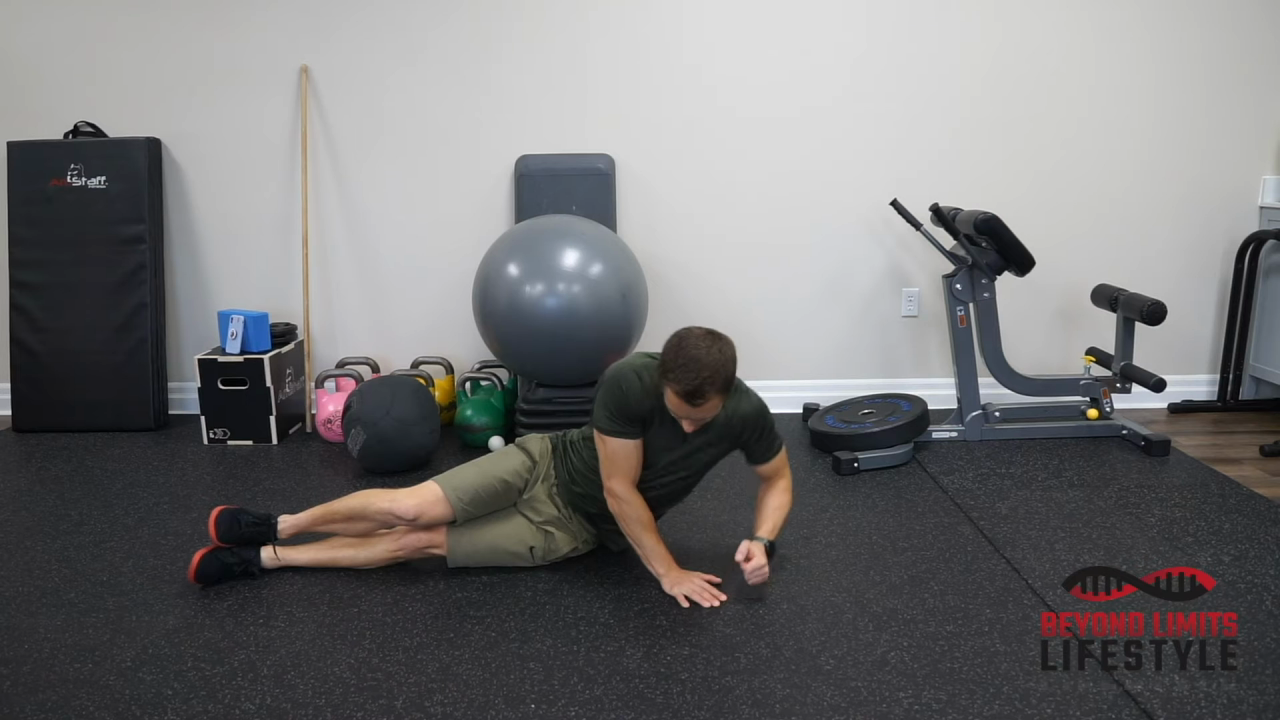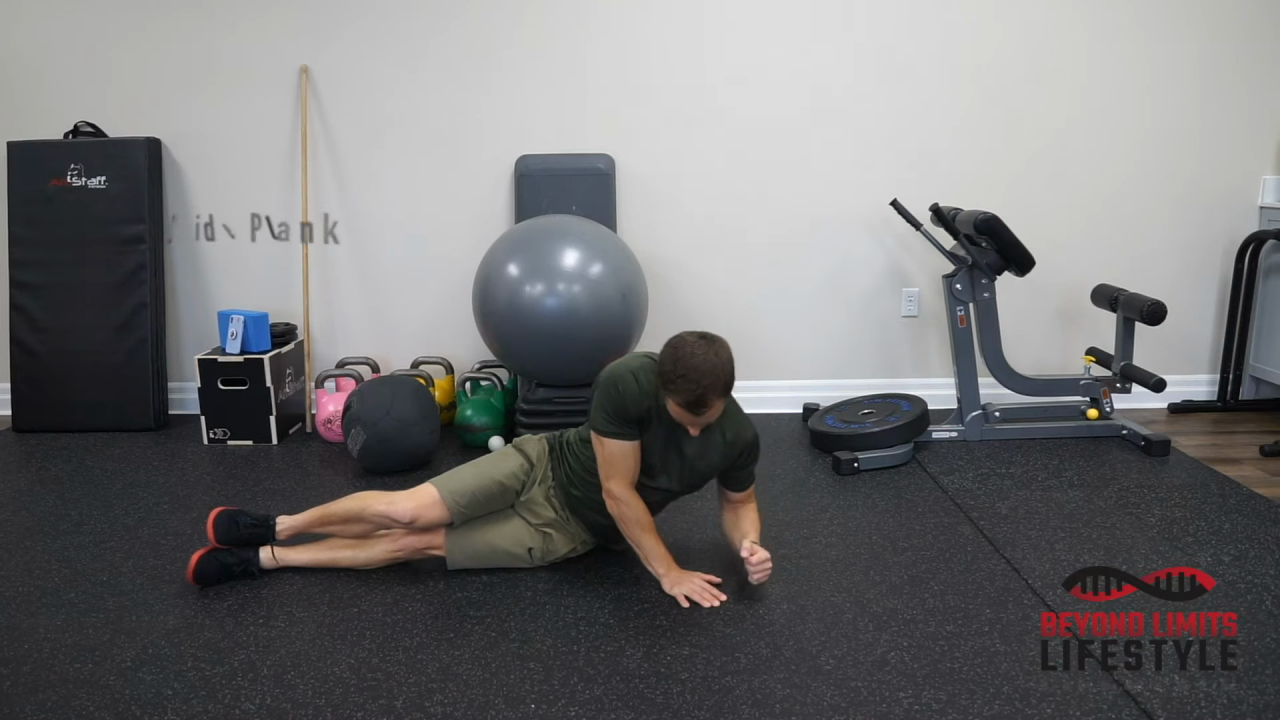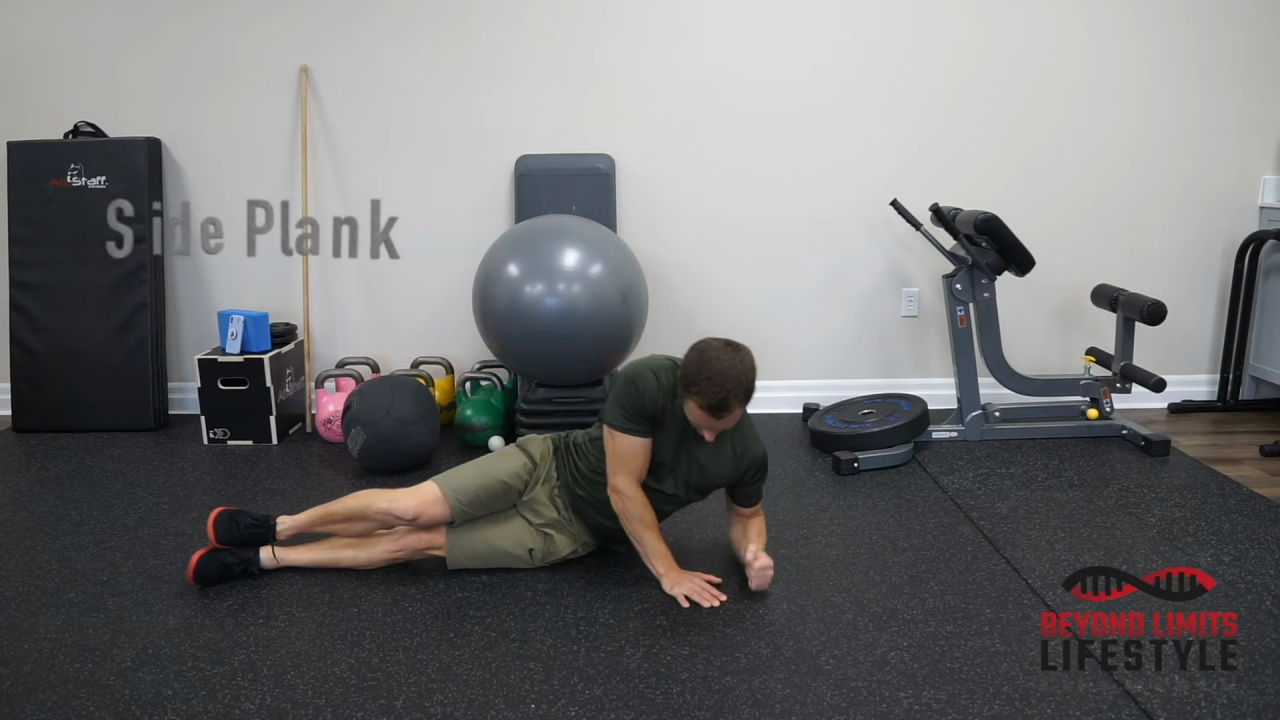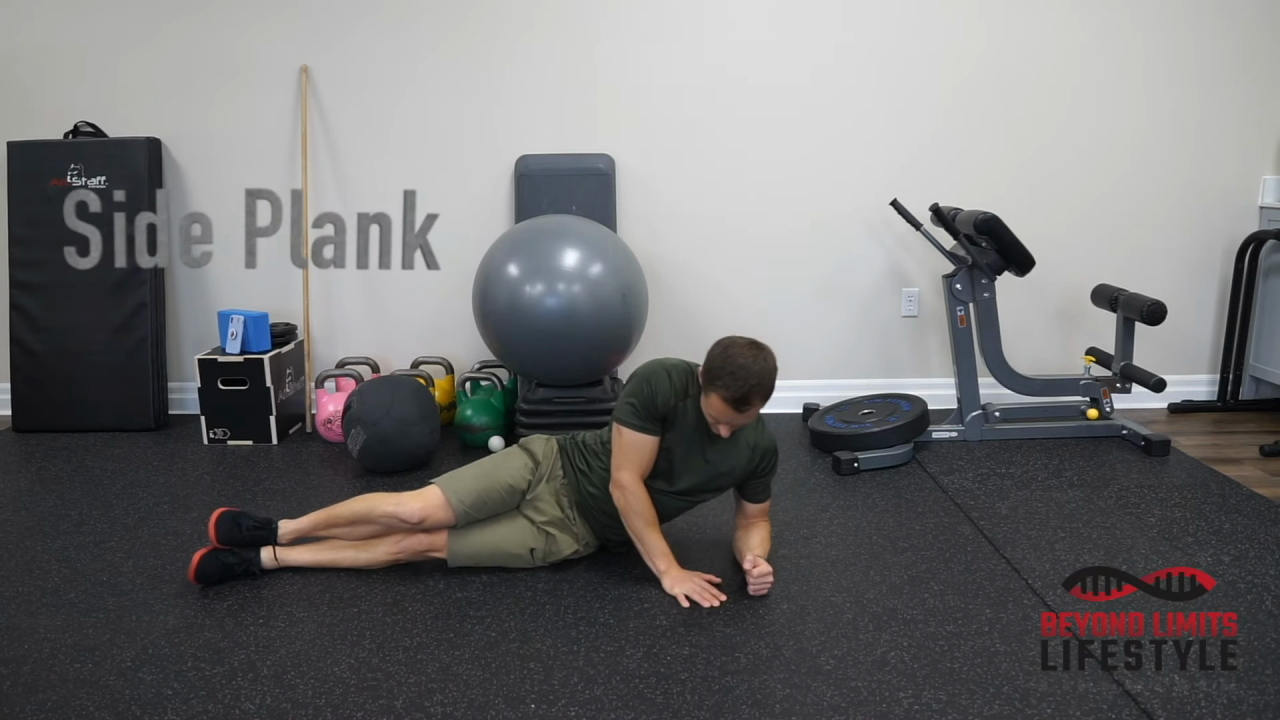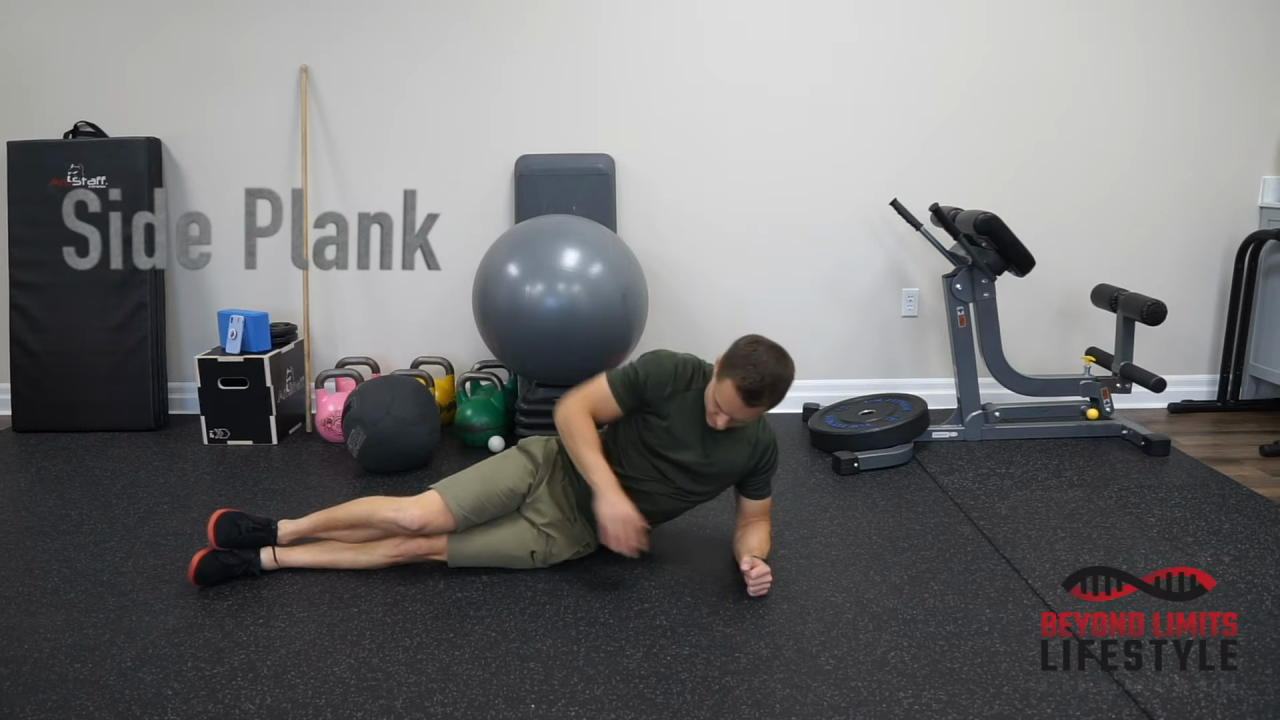
dt=0.4s
person 1, frame 1
left shoulder: (747, 415)
right shoulder: (628, 380)
left elbow: (778, 478)
right elbow: (620, 489)
left wrist: (761, 541)
right wrist: (668, 572)
left hip: (573, 528)
right hip: (546, 464)
left knee: (420, 542)
right knee: (411, 509)
left ankle: (266, 558)
right ankle: (280, 526)
person 1, frame 2
left shoulder: (739, 437)
right shoulder: (626, 381)
left elbow: (738, 503)
right elbow: (618, 491)
left wrist: (750, 544)
right wrist: (669, 572)
left hip: (573, 528)
right hip: (542, 465)
left knee: (418, 543)
right knee: (408, 513)
left ankle: (262, 559)
right ankle: (277, 527)
person 1, frame 3
left shoulder: (747, 453)
right shoulder: (645, 381)
left elbow: (746, 515)
right elbow: (624, 486)
left wrist: (754, 553)
right wrist: (669, 572)
left hip: (573, 530)
right hip: (546, 466)
left knee: (416, 543)
right knee: (409, 509)
left ankle: (263, 558)
right ankle: (280, 526)
person 1, frame 4
left shoulder: (758, 448)
right shoulder: (661, 382)
left elbow: (753, 519)
right elbow: (626, 482)
left wrist: (754, 559)
right wrist: (668, 570)
left hip: (573, 531)
right hip: (551, 466)
left knee: (419, 545)
right knee: (415, 512)
left ankle: (265, 560)
right ankle: (281, 529)
person 1, frame 5
left shoulder: (757, 447)
right shoulder: (667, 372)
left elbow: (754, 519)
right elbow: (573, 409)
left wrist: (753, 558)
right wrist: (607, 490)
left hip: (571, 533)
right hip: (553, 471)
left knee: (420, 548)
right knee: (416, 517)
left ankle: (265, 559)
right ankle: (280, 530)
